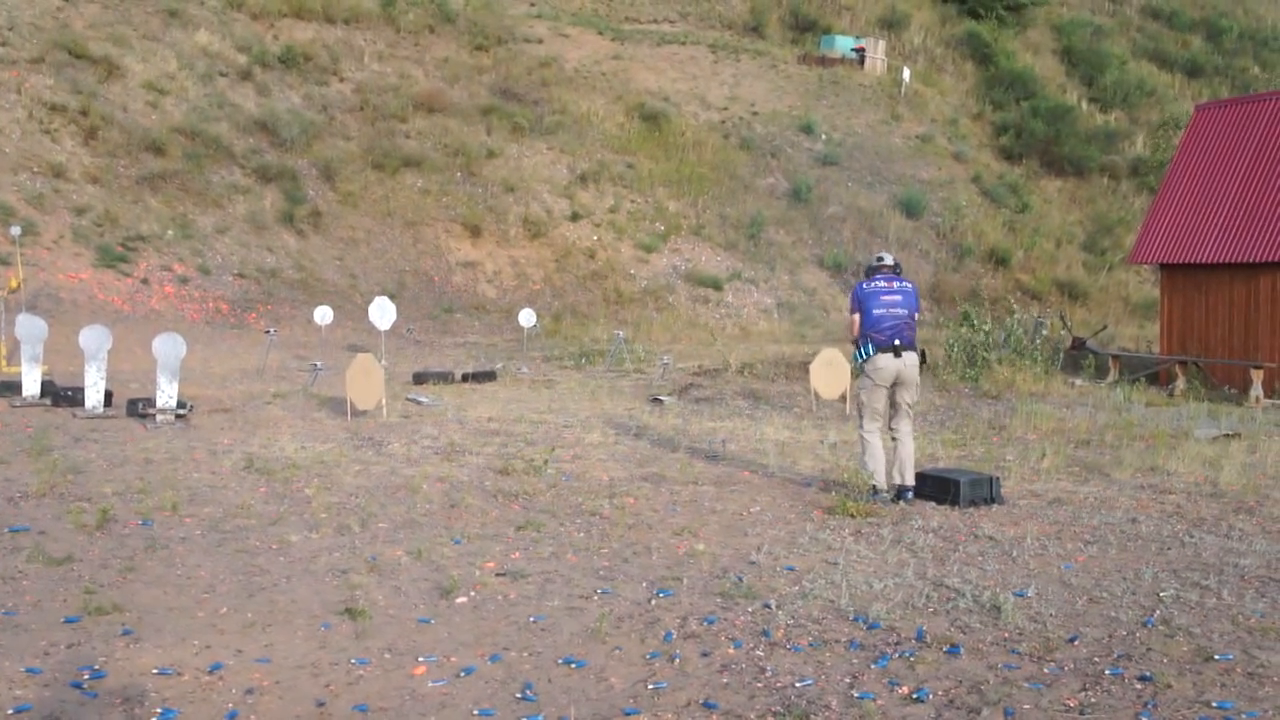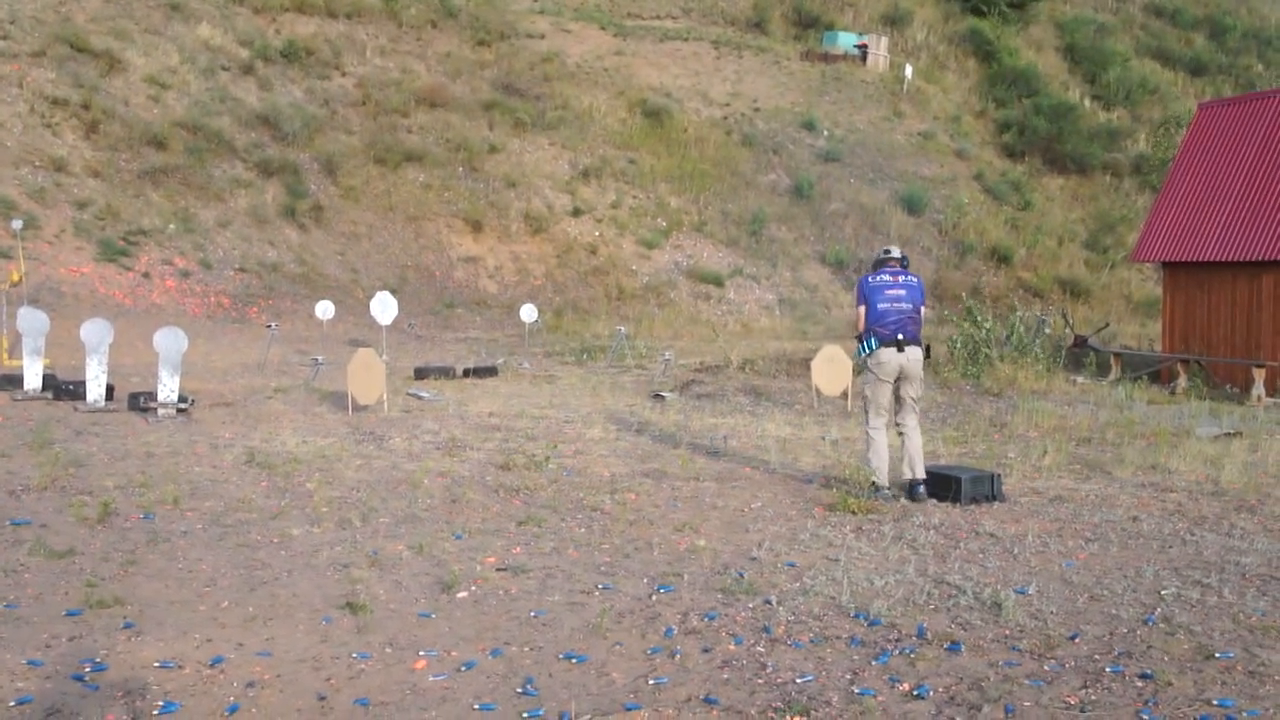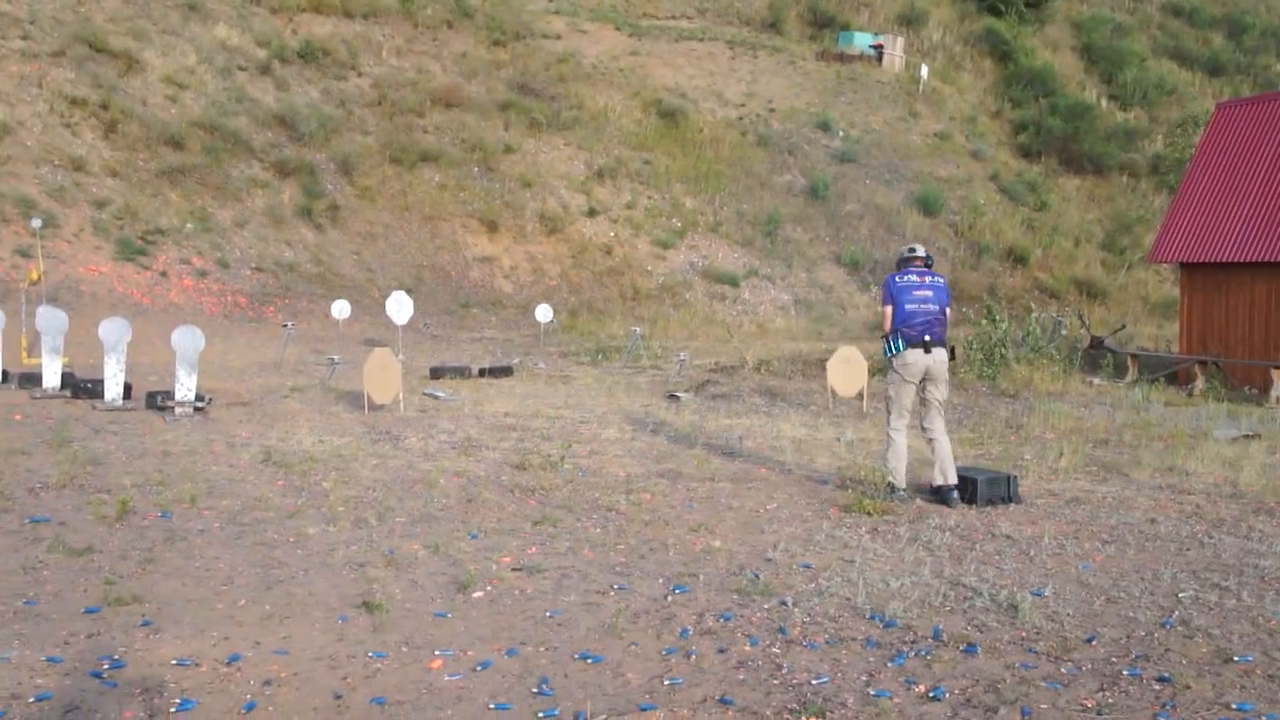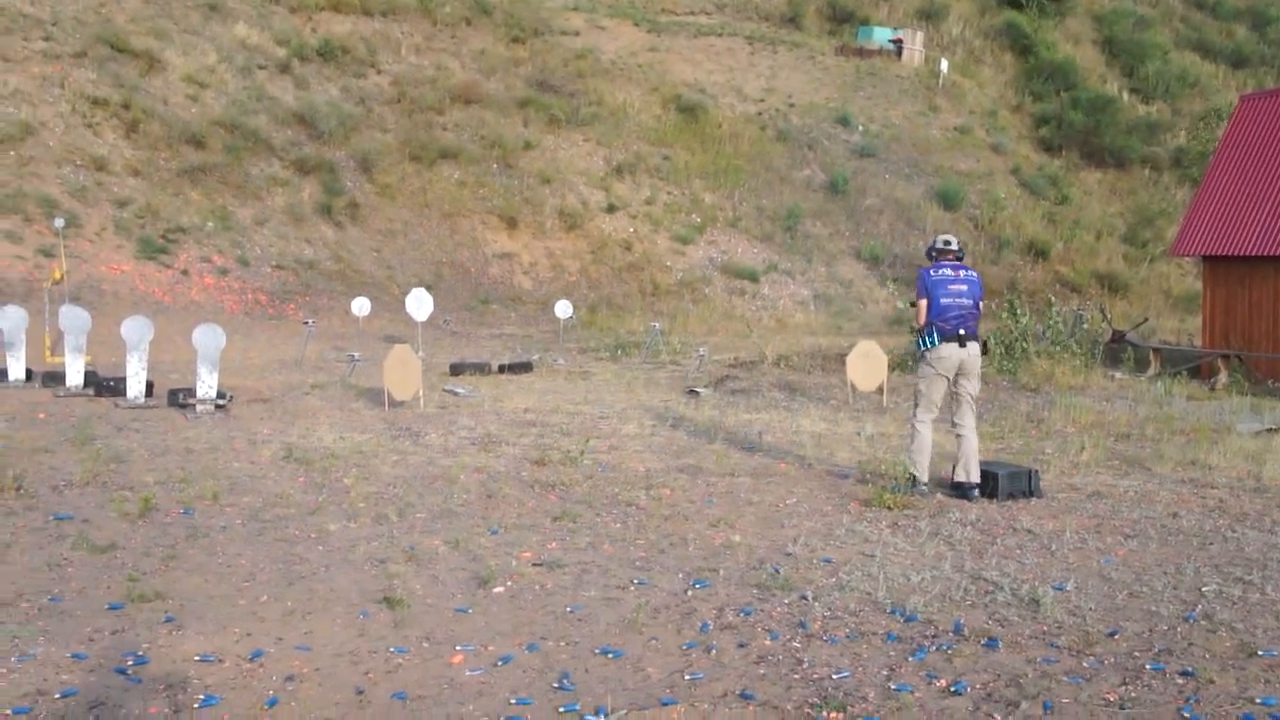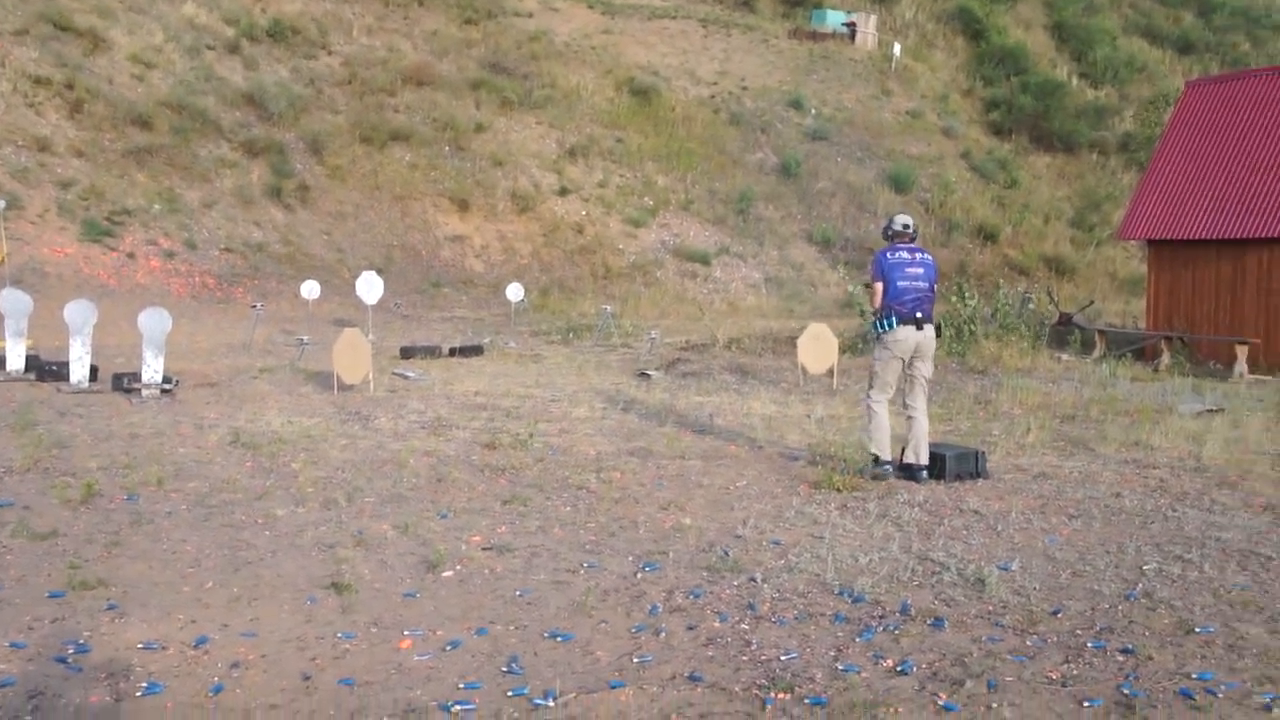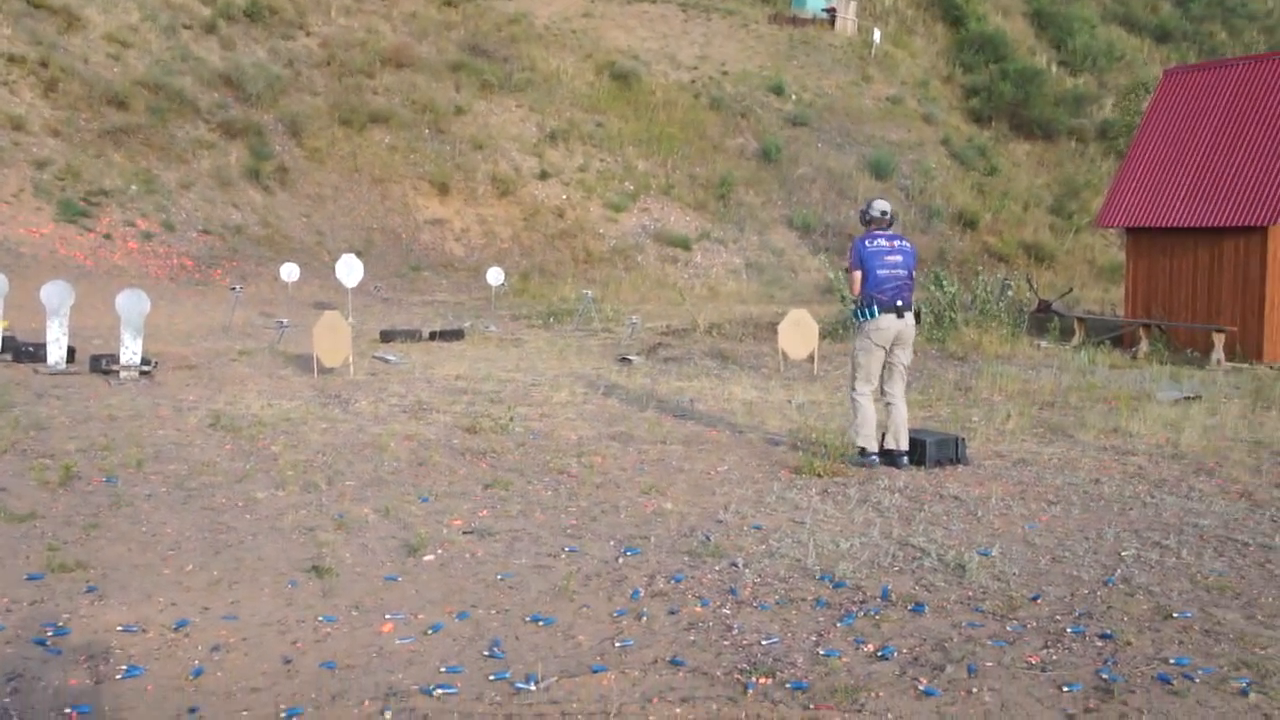
dt=0.2s
person 1, frame 1
left shoulder: (861, 289)
right shoulder: (910, 287)
left elbow: (854, 333)
right elbow: (912, 323)
left hip: (877, 360)
right hip: (909, 359)
left knee: (871, 428)
right knee: (903, 427)
left ankle: (880, 488)
right ankle: (906, 487)
person 1, frame 2
left shoulder: (866, 281)
right shoulder: (916, 281)
left elbow: (861, 326)
right elbow: (920, 321)
left hip: (881, 355)
right hip: (913, 354)
left knee: (876, 424)
right knee: (909, 422)
left ankle: (881, 486)
right ankle: (916, 481)
person 1, frame 3
left shoulder: (892, 281)
right shoulder: (941, 282)
left elbow: (887, 326)
right elbow: (945, 322)
left hip: (907, 356)
right hip: (938, 355)
left knee: (897, 424)
right knee: (936, 424)
left ankle: (898, 487)
right ankle: (947, 486)
person 1, frame 4
left shoulder: (926, 274)
right shoulder: (974, 276)
left elbow: (921, 320)
right elbow: (978, 315)
left hip: (940, 350)
right hip: (971, 350)
left knee: (923, 418)
right knee: (966, 420)
left ankle: (919, 480)
right ankle: (969, 483)
person 1, frame 5
left shoulder: (882, 257)
right shoulder: (929, 259)
left elbow: (876, 302)
right elbow: (932, 296)
left hip: (895, 332)
right hip: (925, 332)
left knee: (878, 398)
right knee: (917, 402)
left ankle: (883, 460)
right ankle: (917, 464)
person 1, frame 6
left shoulder: (861, 245)
right shoulder: (907, 246)
left elbow: (855, 290)
right elbow: (910, 284)
left hip: (875, 321)
right hip: (905, 319)
left knee: (863, 389)
right knee: (896, 390)
left ankle: (869, 451)
right ankle: (898, 450)
